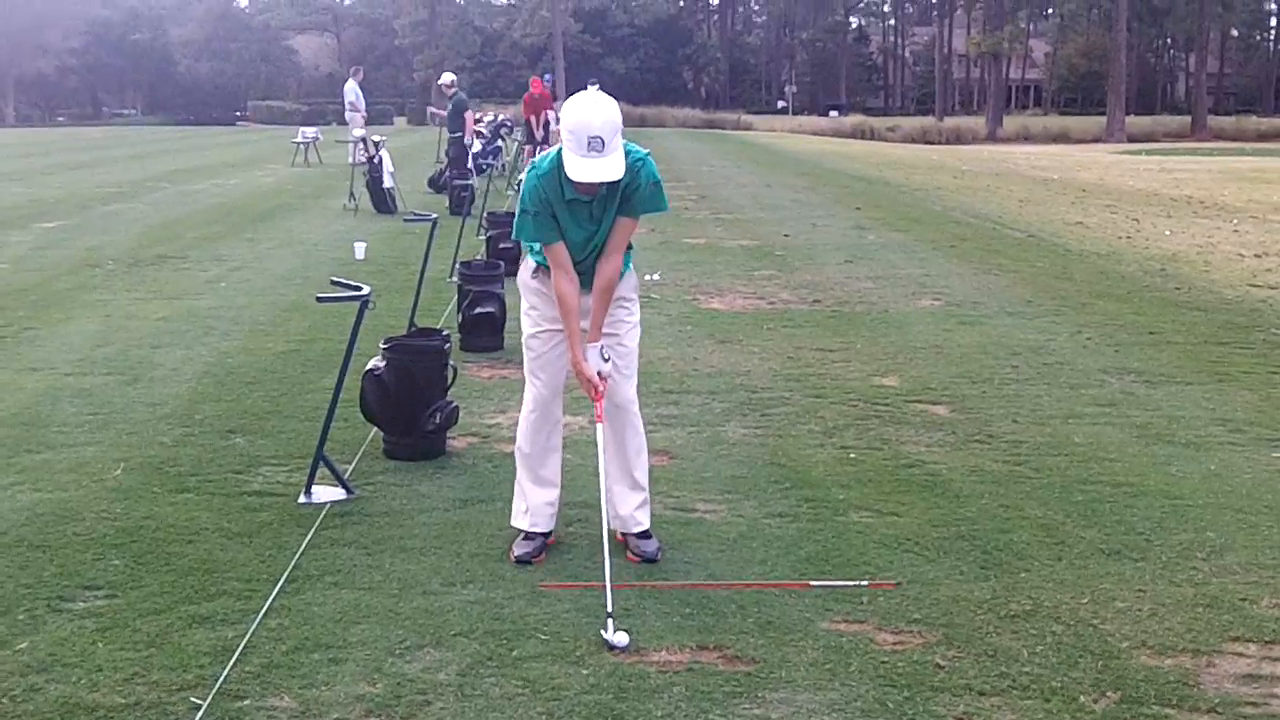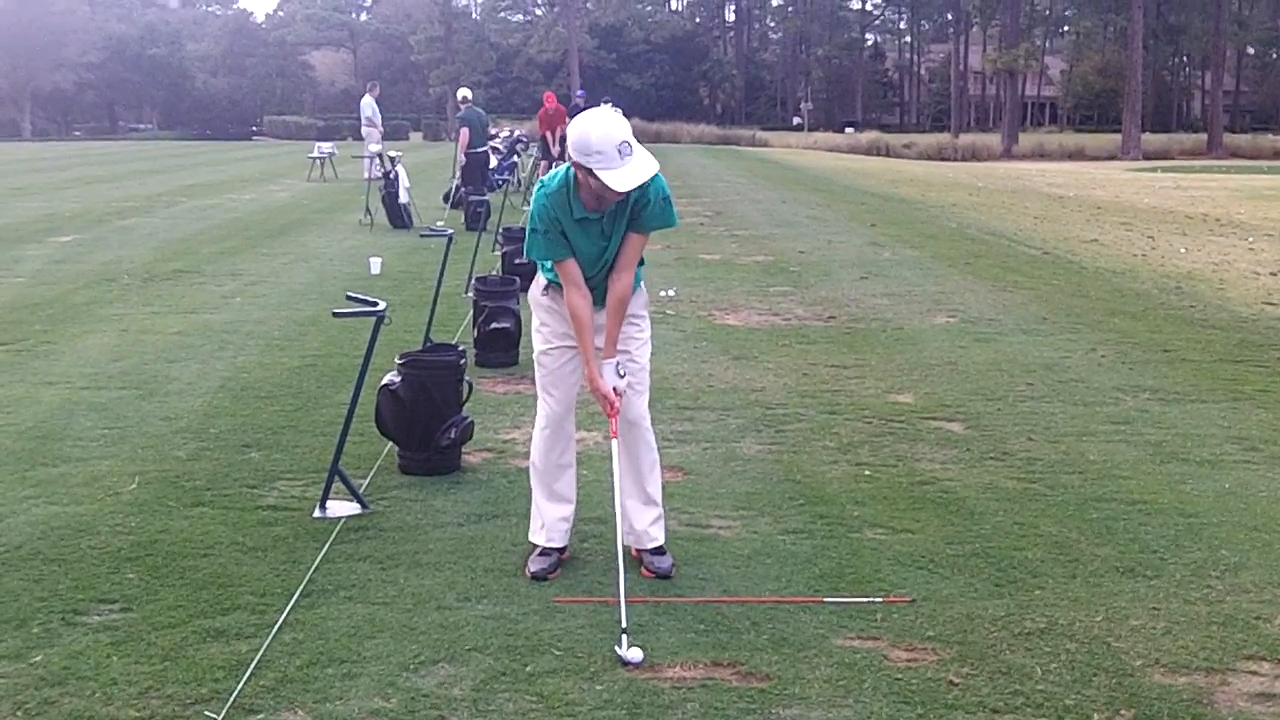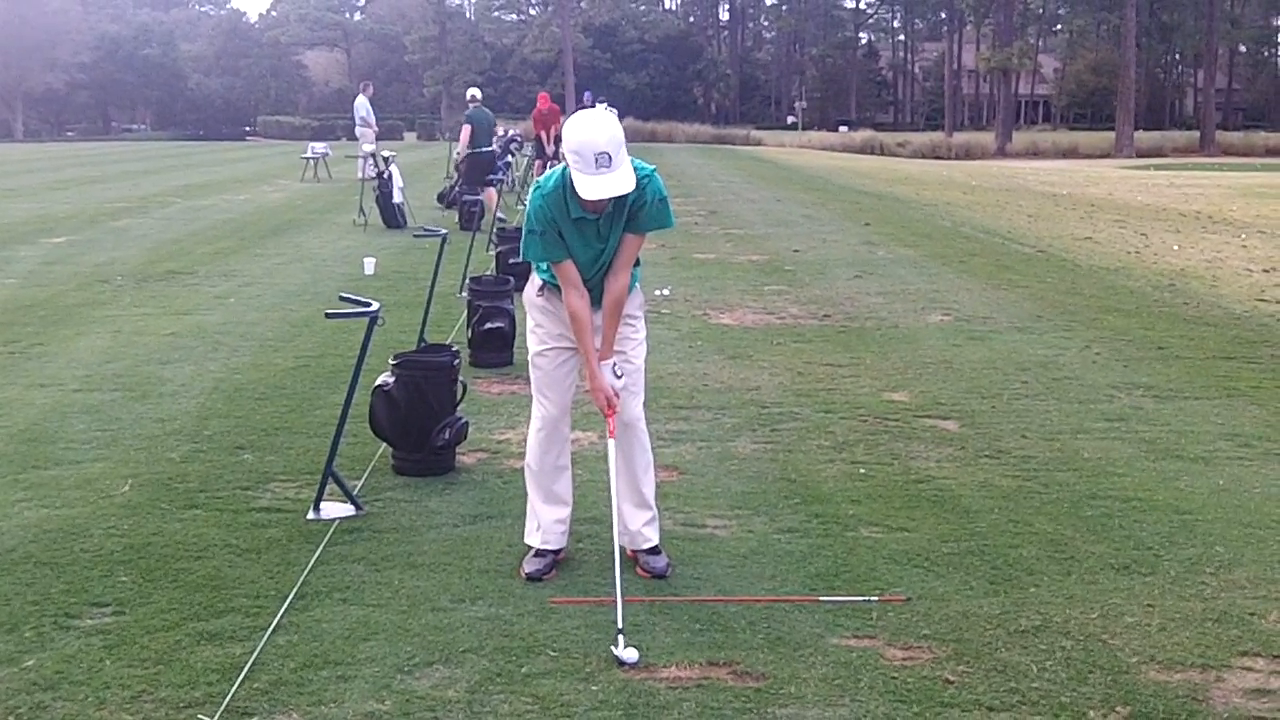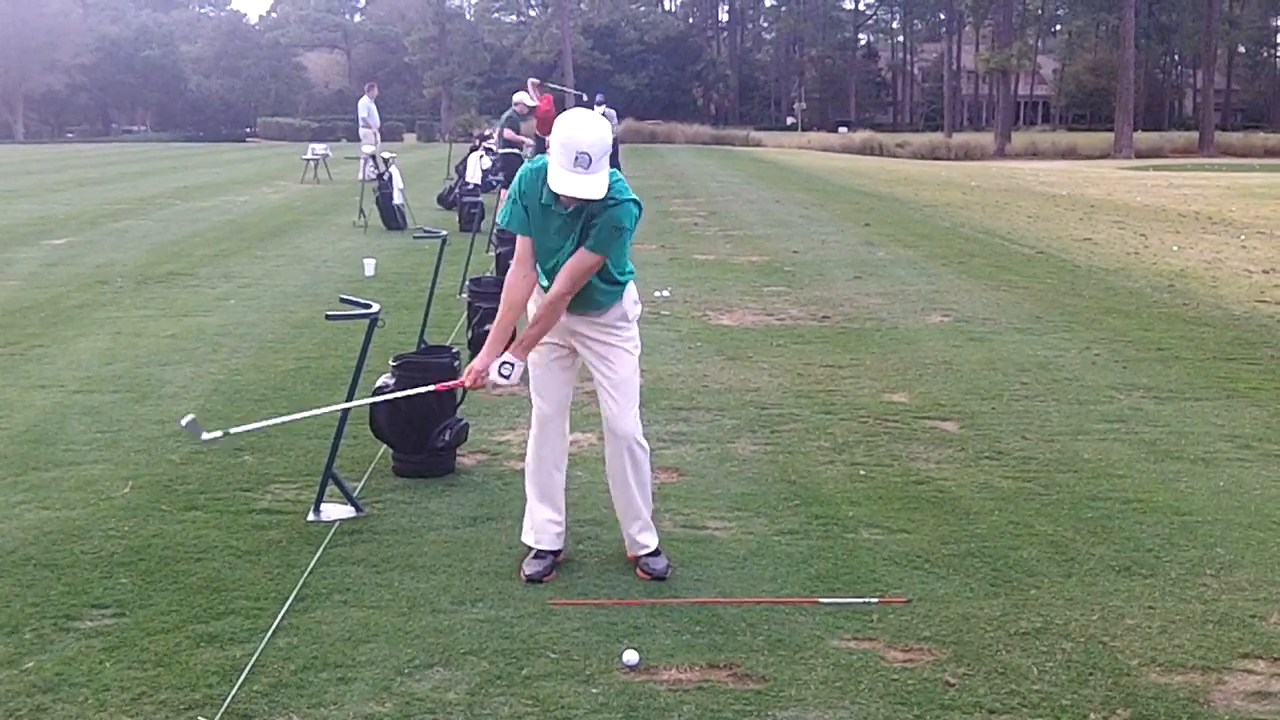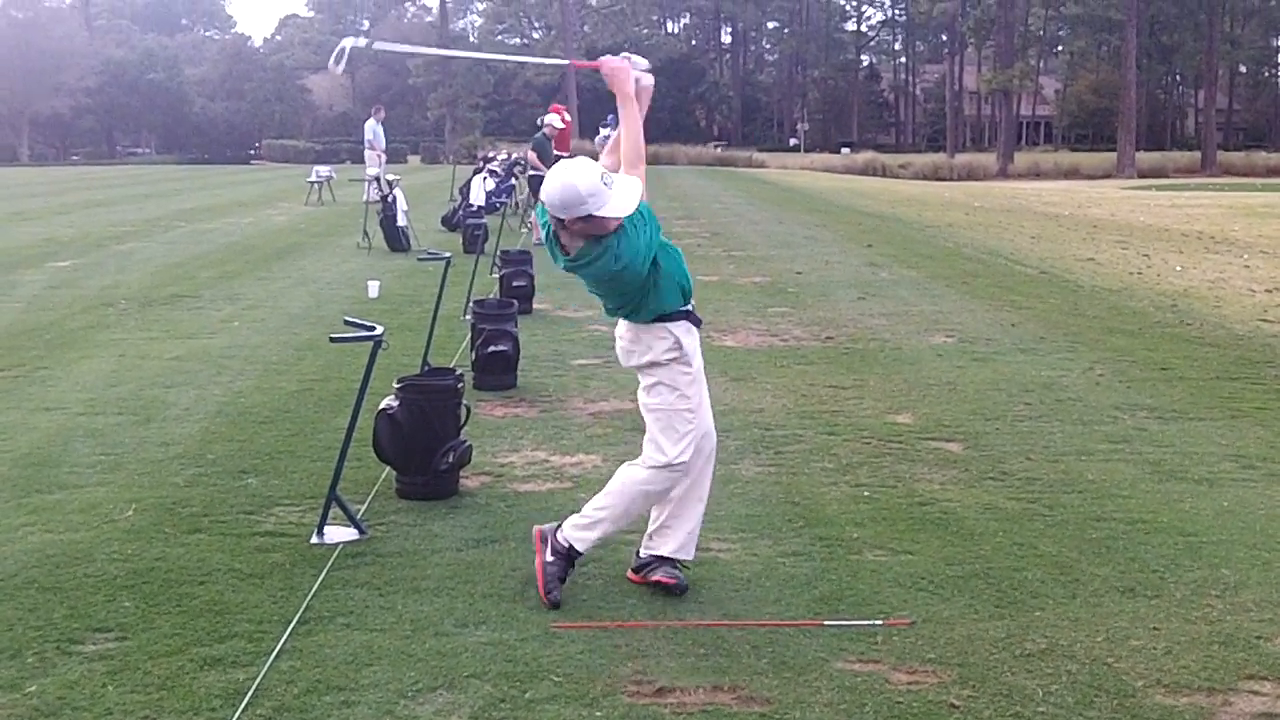
dt=1s
person 1, frame 1
left shoulder: (639, 169)
right shoulder: (540, 179)
left elbow: (611, 258)
right elbow: (563, 271)
left wrist: (595, 341)
right wrist: (576, 353)
left hip: (614, 286)
right hip: (547, 285)
left knee: (622, 399)
right knee: (541, 398)
left ankle: (634, 520)
right ankle: (535, 521)
person 1, frame 2
left shoulder: (648, 186)
right shoulder: (549, 199)
left elbow: (623, 275)
right elbow: (576, 289)
left wrist: (611, 357)
right wrist: (592, 370)
left hip: (625, 303)
right hip: (559, 302)
left knee: (635, 414)
right knee: (554, 415)
left ankle: (647, 535)
right ankle: (551, 536)
person 1, frame 3
left shoulder: (644, 185)
right shoulder: (545, 199)
left elbow: (618, 275)
right elbow: (574, 290)
left wrist: (607, 356)
right wrist: (593, 370)
left hip: (621, 303)
right hip: (554, 303)
left knee: (630, 416)
right knee: (549, 417)
left ankle: (642, 536)
right ankle: (546, 538)
person 1, frame 4
left shoulder: (619, 206)
right shoulder: (530, 178)
left elbow: (567, 286)
right elbow: (522, 268)
left wrist: (518, 353)
right wrist: (492, 347)
left hip: (608, 313)
right hip: (543, 307)
left knee: (623, 428)
right knee: (547, 424)
left ankle: (643, 541)
right ankle: (545, 540)
person 1, frame 5
left shoulder: (553, 218)
right shoulder: (617, 258)
left elbow: (608, 162)
right elbow: (631, 159)
left wrist: (630, 97)
right wrist: (624, 92)
left hip: (662, 328)
right hip: (663, 337)
left knee: (698, 442)
right knee: (671, 456)
left ankle: (660, 552)
right ankle: (566, 541)
